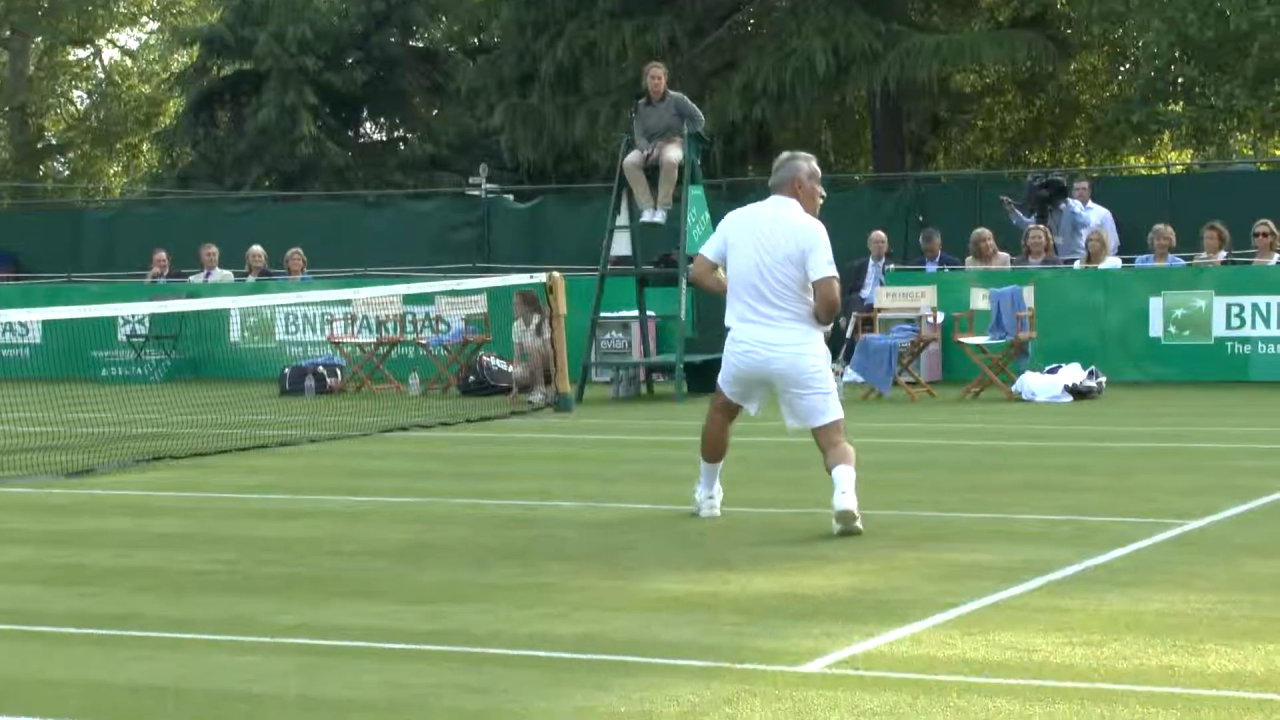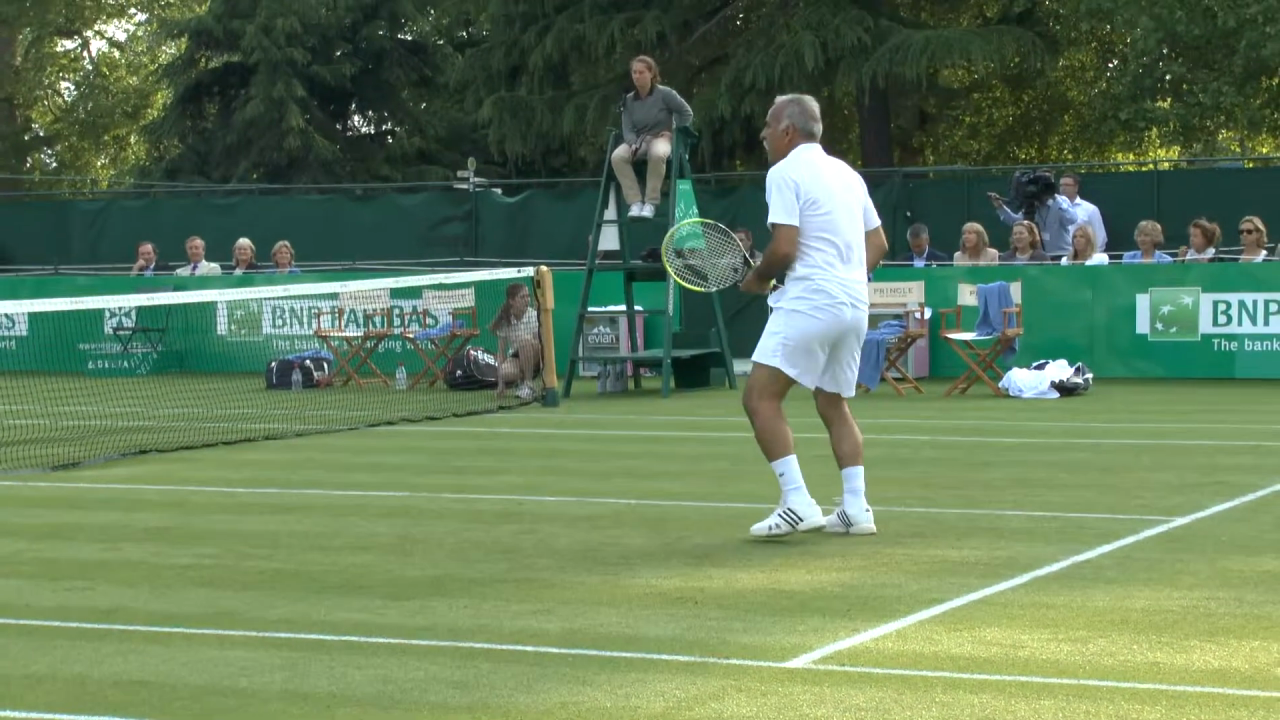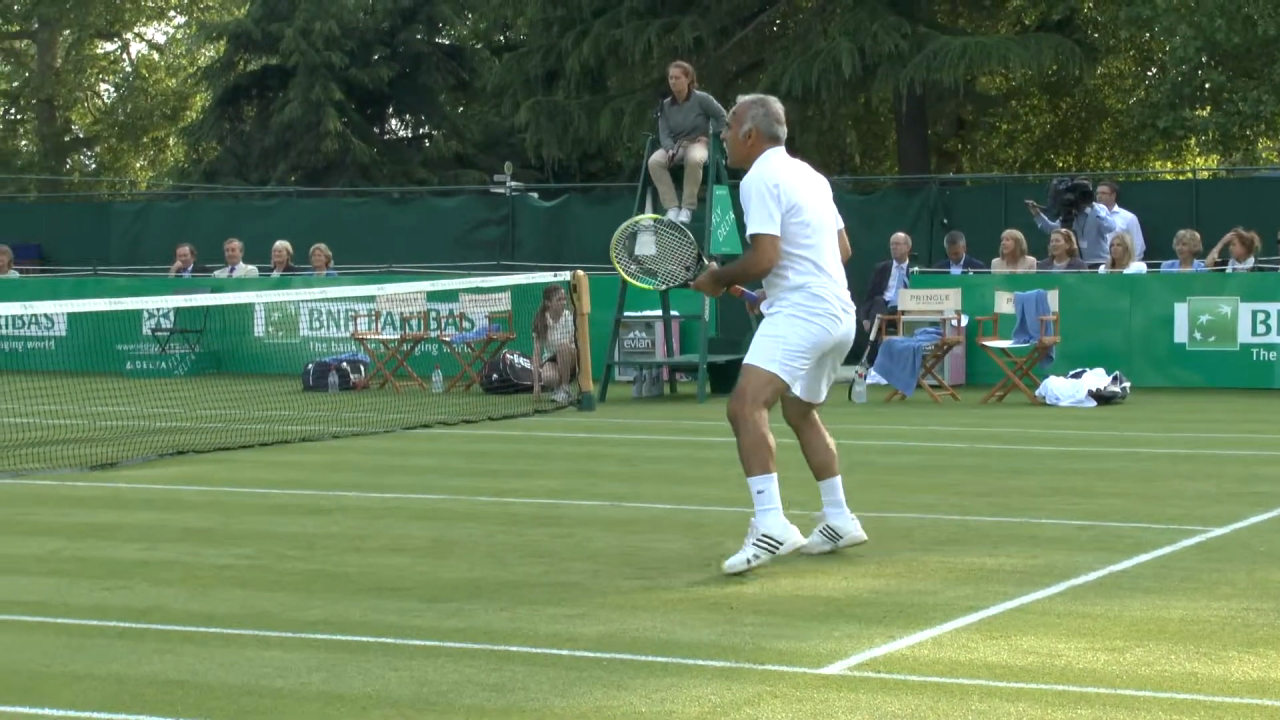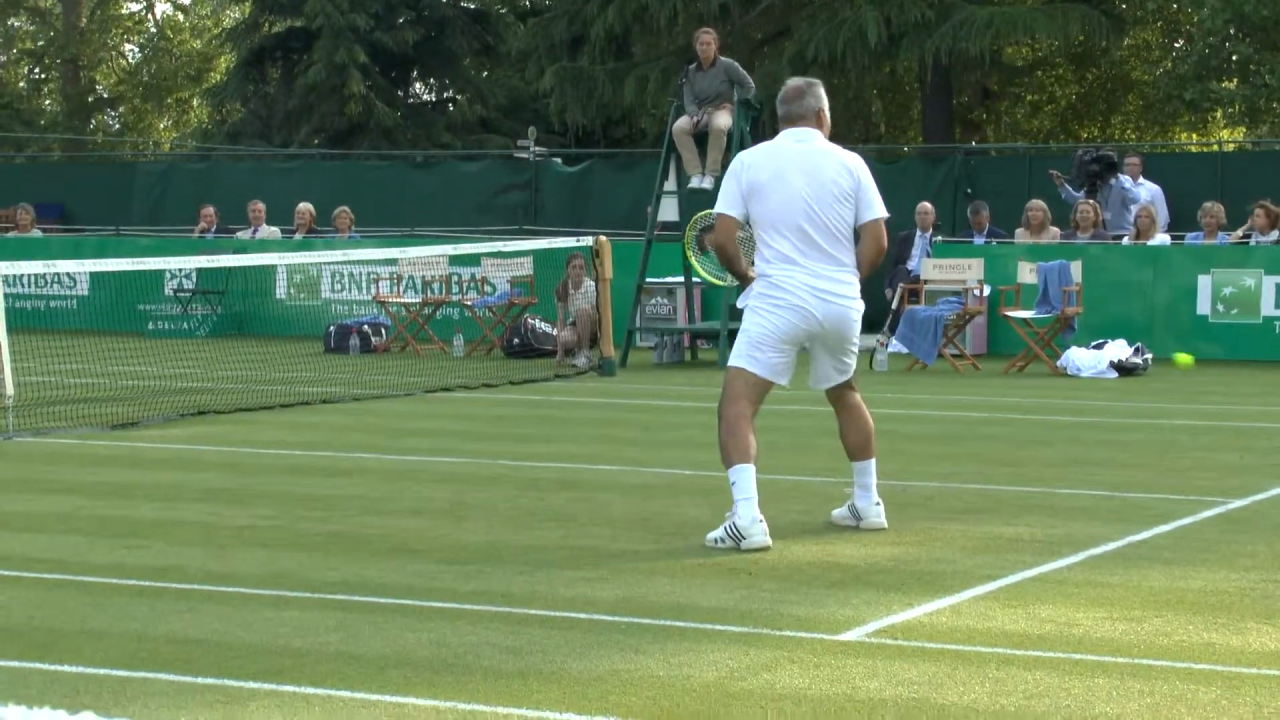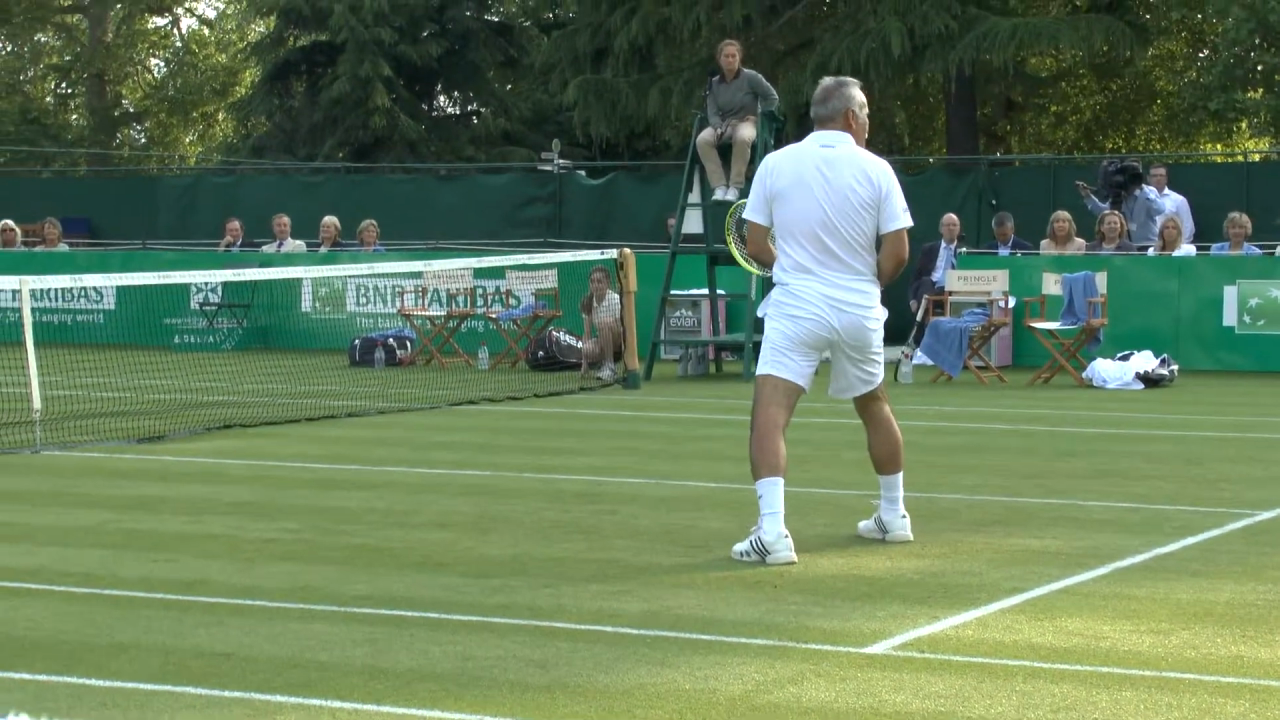
dt=0.7s
person 1, frame 1
left shoulder: (735, 219)
right shoulder: (809, 228)
left elbow: (699, 271)
right elbow: (830, 298)
right wrist: (819, 324)
left hip: (745, 348)
right hip: (800, 351)
left knee: (721, 412)
right knee: (835, 441)
left ankle: (707, 494)
right ankle: (844, 494)
person 1, frame 2
left shoulder: (785, 172)
right shoulder: (848, 174)
left elbow: (784, 249)
right elbow: (878, 245)
left wrist: (758, 276)
left hip: (810, 303)
right hip: (853, 306)
left knee: (758, 396)
right knee: (832, 405)
left ankle: (798, 503)
right ankle: (855, 509)
person 1, frame 3
left shoulder: (761, 178)
right shoulder: (810, 175)
left elbow: (764, 258)
right elbow: (843, 249)
left wrist: (717, 278)
left hip: (801, 313)
right hip: (836, 312)
left knee: (746, 407)
right knee: (801, 413)
left ankle: (770, 525)
right ankle: (839, 520)
person 1, frame 4
left shoulder: (748, 161)
right shoulder: (851, 163)
left elbow: (722, 239)
right elbow: (877, 244)
left wrist: (746, 276)
left hip: (778, 301)
right hip: (839, 303)
left knee: (736, 406)
right knee: (845, 395)
left ankle: (746, 517)
right ankle: (866, 503)
person 1, frame 5
left shoulder: (775, 164)
right shoulder: (876, 169)
left elbow: (756, 245)
right elbow: (896, 254)
left hip: (795, 309)
right hip: (858, 311)
left knee: (768, 418)
right knee: (875, 408)
left ankle: (772, 532)
right ankle: (893, 516)
